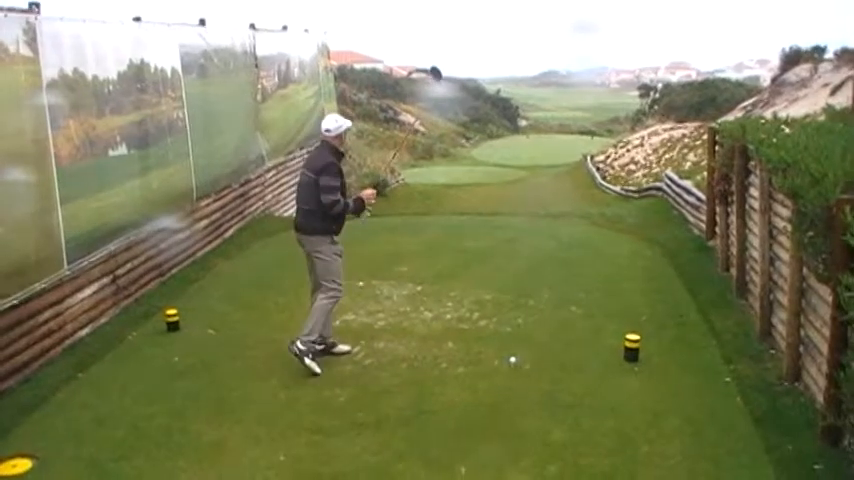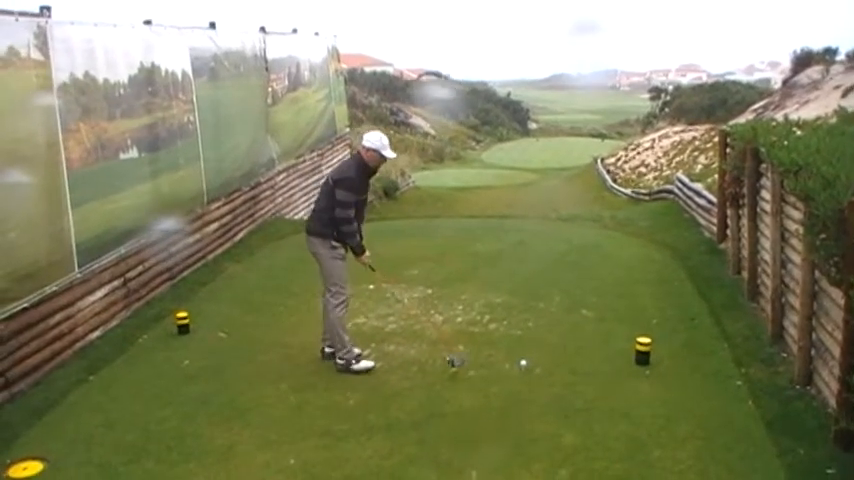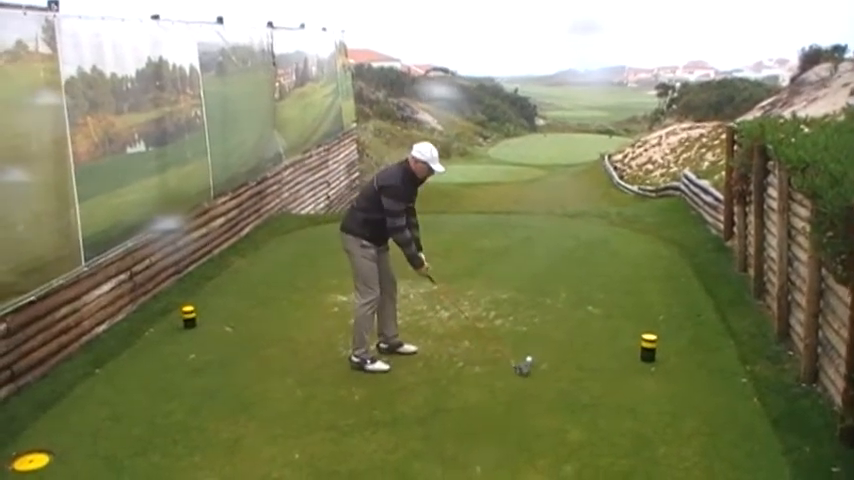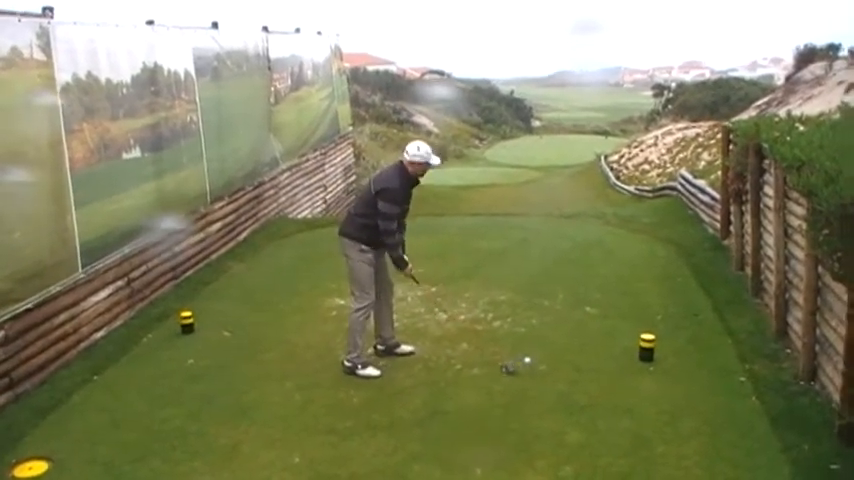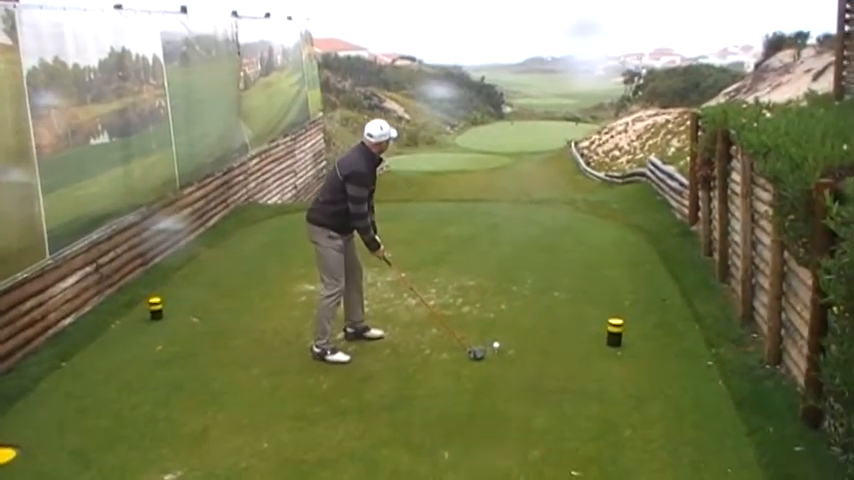
dt=1s
person 1, frame 1
left shoulder: (317, 156)
right shoulder: (329, 164)
right elbow: (333, 205)
left wrist: (355, 202)
right wrist: (360, 201)
left hip: (306, 230)
right hip: (320, 234)
left knee: (320, 288)
right knee: (331, 290)
left ankle: (322, 340)
right ankle: (304, 343)
person 1, frame 2
left shoulder: (359, 171)
right shoulder: (350, 176)
left elbow: (354, 214)
right elbow: (345, 219)
left wrist: (358, 245)
right wrist: (359, 250)
left hip: (331, 237)
right hip: (325, 238)
left knee: (333, 293)
right knee: (338, 295)
left ankle: (331, 345)
right ankle: (344, 356)
person 1, frame 3
left shoulder: (408, 179)
right shoulder: (394, 182)
left elbow: (409, 217)
right elbow: (397, 227)
left wrist: (419, 251)
right wrist: (415, 262)
left hip: (375, 237)
right hip: (358, 237)
left knee: (388, 287)
right knee: (369, 294)
left ankle: (388, 340)
right ankle: (359, 355)
person 1, frame 4
left shoulder: (403, 180)
right shoulder: (391, 185)
left elbow: (398, 222)
right elbow: (388, 230)
left wrist: (402, 255)
right wrist: (401, 262)
left hip: (372, 241)
right hip: (357, 242)
left knee: (384, 291)
right knee: (364, 300)
left ankle: (385, 342)
right ankle: (352, 360)
person 1, frame 5
left shoulder: (364, 159)
right shoulder: (358, 168)
left elbow: (365, 204)
right elbow: (359, 212)
left wrist: (375, 235)
right wrist: (373, 245)
left hip: (340, 227)
right hip: (326, 228)
left knee: (354, 274)
right knee: (334, 286)
left ankle: (355, 326)
right ankle: (321, 346)
